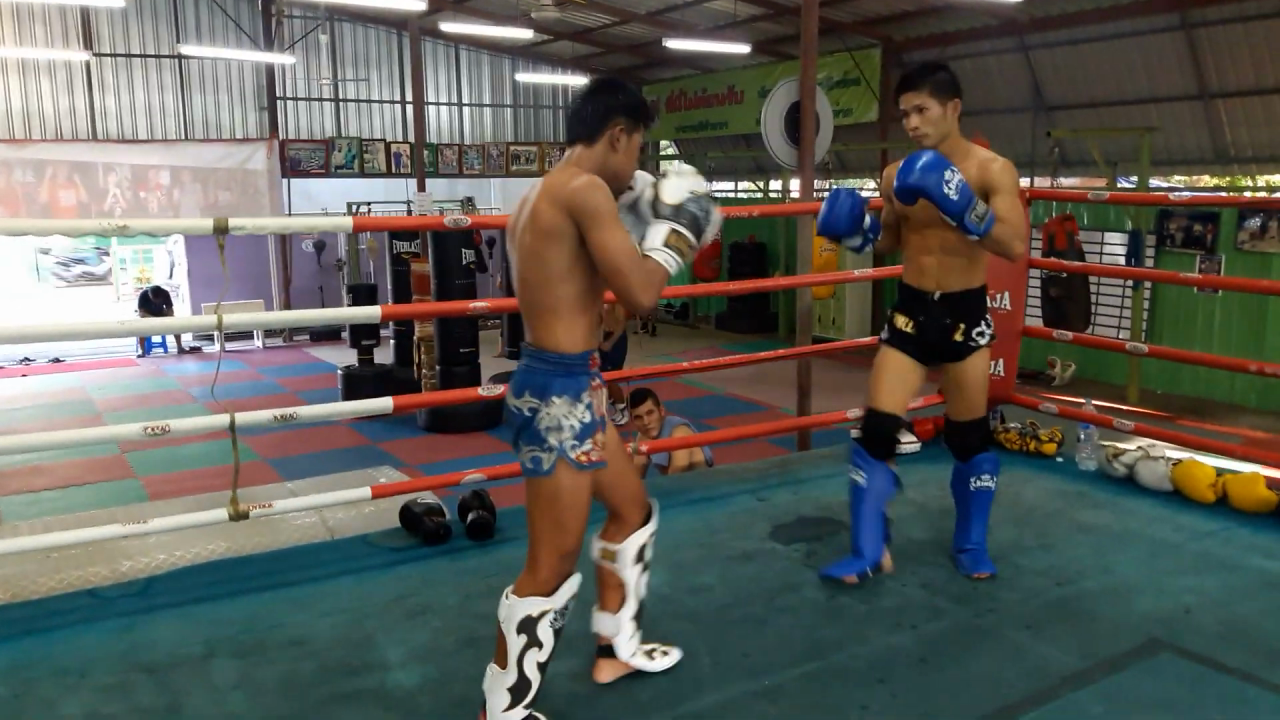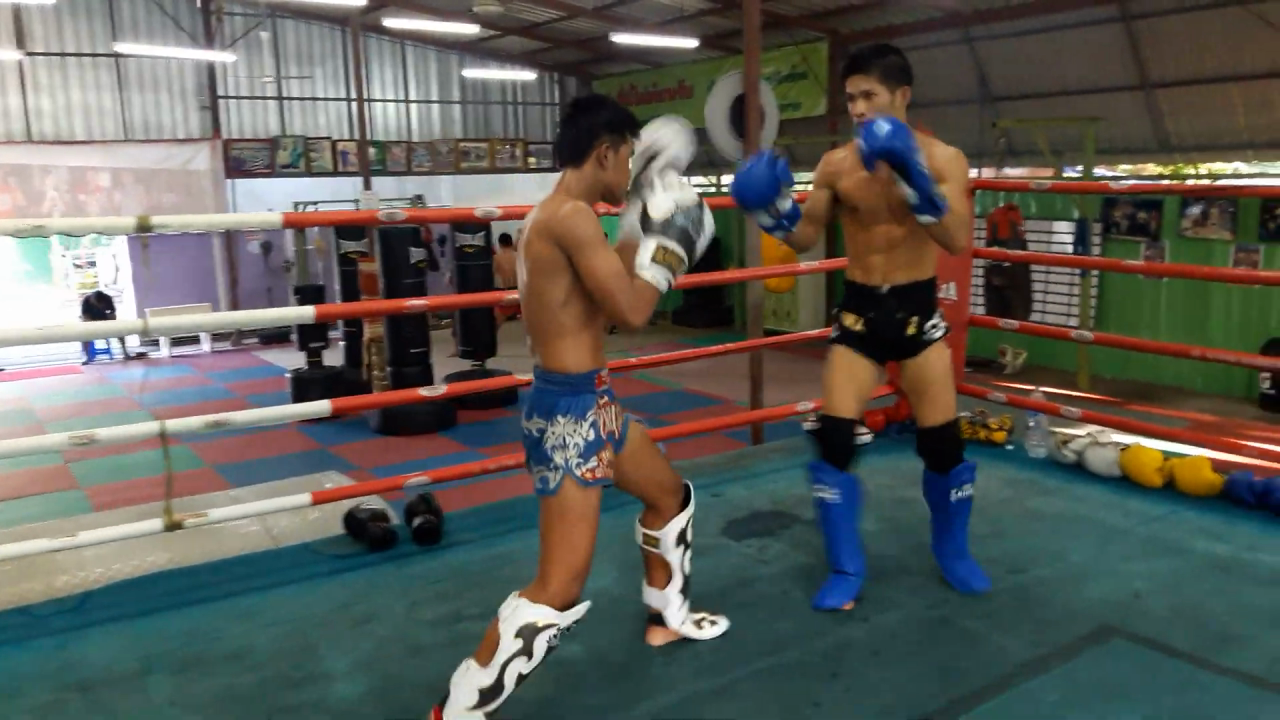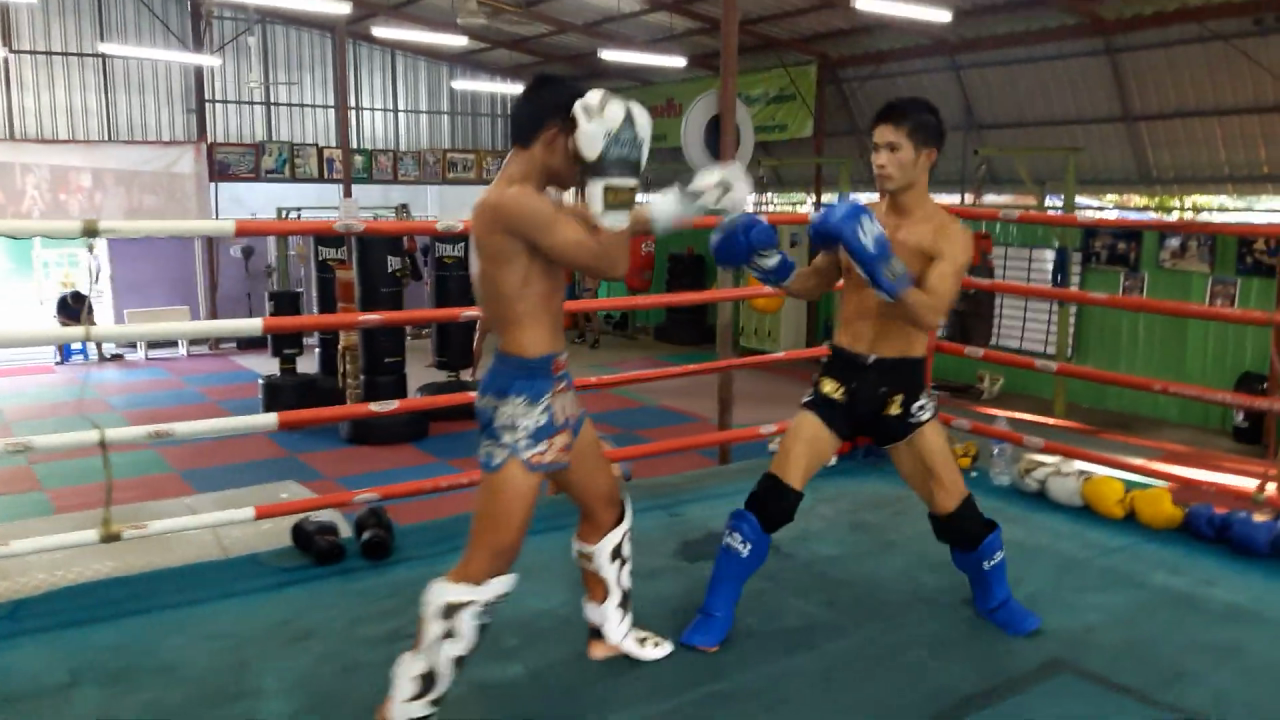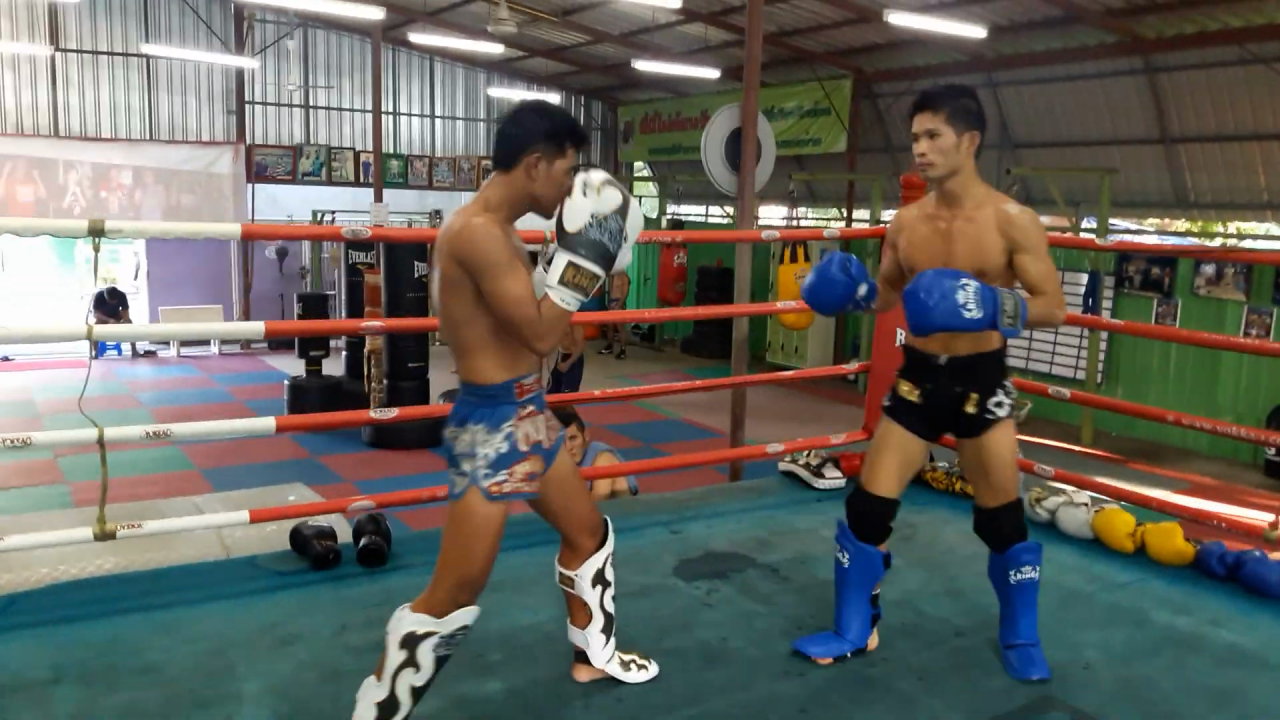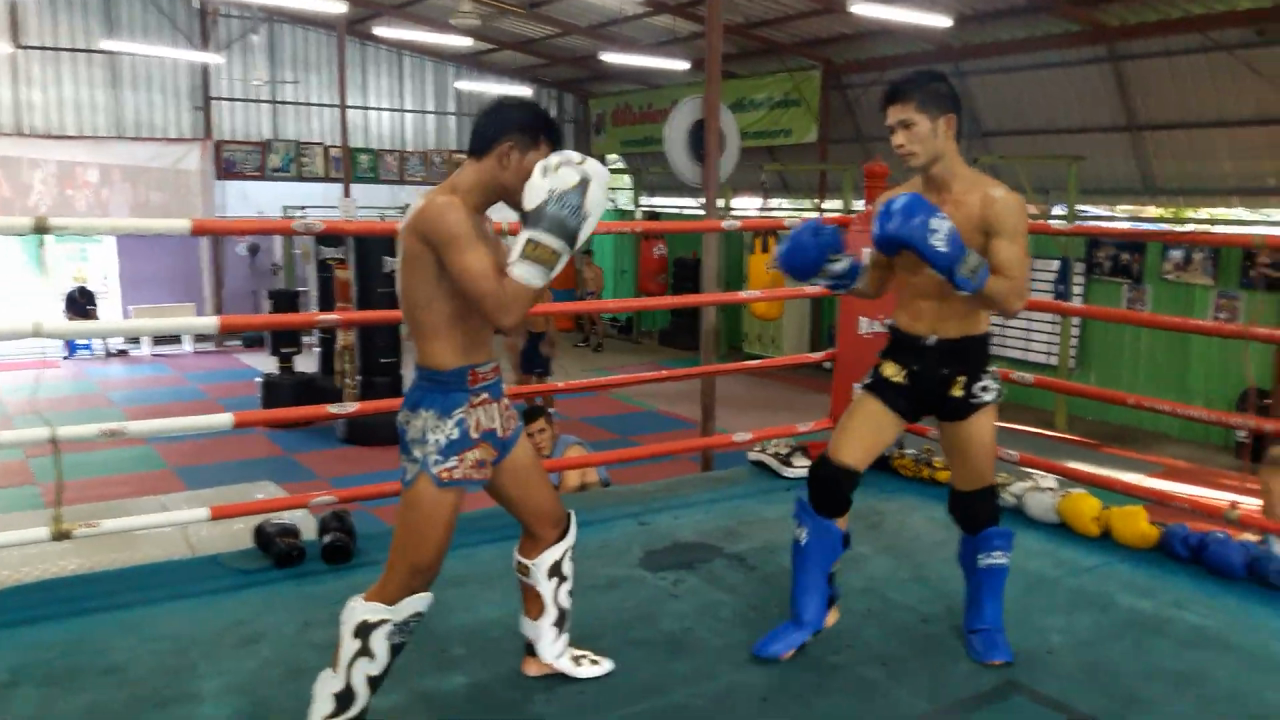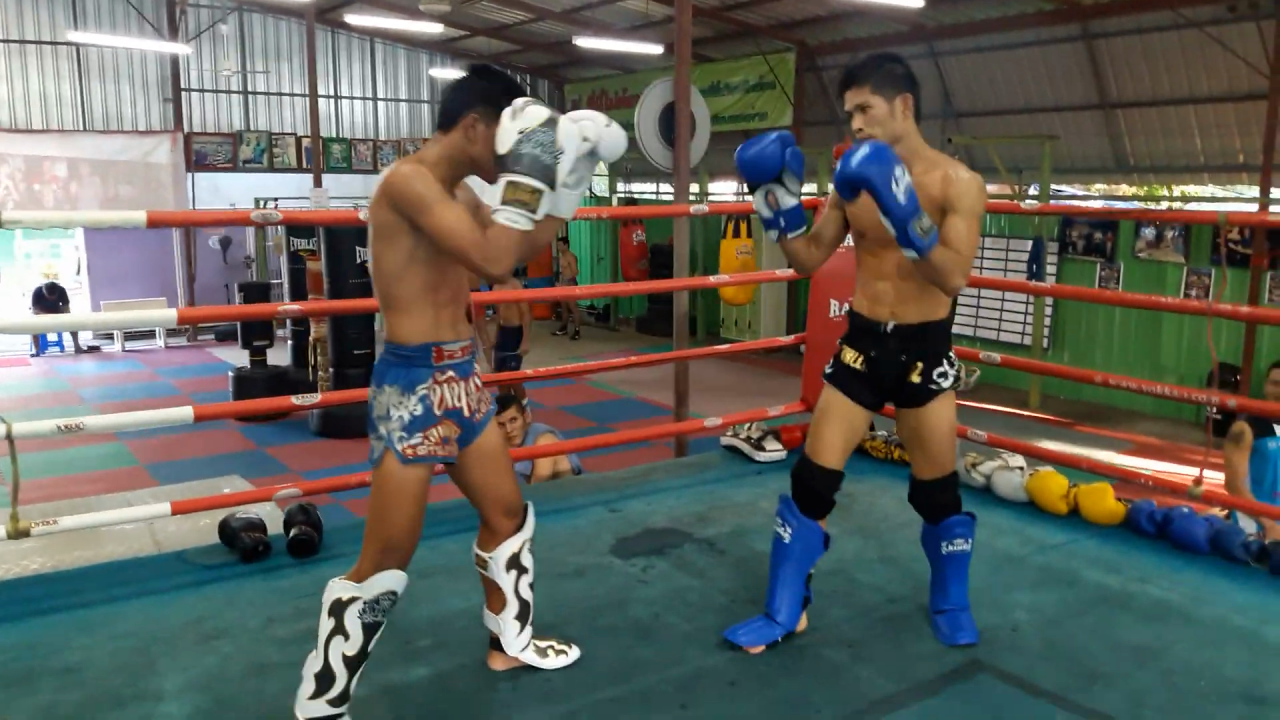
dt=0.3s
person 1, frame 1
left shoulder: (540, 196)
right shoulder: (584, 189)
right elbow: (641, 293)
left wrist: (637, 213)
right wrist: (677, 227)
left hip: (566, 384)
right hip: (560, 391)
left knee: (632, 511)
right knee: (551, 569)
left ankle: (617, 646)
person 1, frame 2
left shoulder: (562, 215)
right shoulder: (569, 216)
left elbow: (617, 263)
right elbow: (634, 309)
left wrist: (657, 173)
right wrist: (672, 232)
left hip: (590, 402)
right hip: (568, 411)
left knee: (672, 497)
right knee: (559, 590)
left ankle: (667, 615)
person 1, frame 3
left shoulder: (529, 199)
right shoulder: (513, 202)
left elbow: (614, 227)
right elbow: (611, 261)
left wrist: (699, 194)
right wrist: (615, 168)
left hip: (549, 388)
right hip: (522, 396)
left knee: (607, 507)
right knee: (484, 567)
left ankle: (608, 629)
person 1, frame 4
left shoulder: (497, 229)
right shoulder: (476, 230)
right elbow: (541, 337)
left wrist: (585, 252)
right wrist: (585, 249)
left hip: (529, 413)
right hip: (488, 424)
left knee: (589, 533)
right knee: (453, 596)
left ankle: (594, 652)
person 1, frame 5
left shoulder: (476, 217)
right shoulder: (442, 211)
left elbow: (504, 293)
right elbow: (506, 311)
left wrist: (564, 222)
right wrist: (548, 223)
left hip: (488, 400)
right hip: (443, 409)
left knee: (550, 523)
right knee: (407, 582)
left ankle: (545, 647)
person 1, frame 6
left shoulder: (457, 191)
right shoulder: (408, 179)
left elbow: (518, 254)
right elbow: (489, 258)
left wrist: (567, 171)
right wrist: (527, 170)
left hip: (462, 379)
right hip: (412, 385)
left knee: (507, 515)
right knee: (385, 561)
left ankle: (510, 641)
person 2, frame 1
left shoulder: (992, 170)
right shoulder: (895, 176)
left elbow: (1016, 247)
left wrist: (962, 204)
right wrist: (857, 231)
left hip: (965, 314)
right hip: (909, 312)
left knee: (970, 436)
right knee: (878, 431)
left ankle: (971, 544)
right ankle: (867, 552)
person 2, frame 2
left shoulder: (941, 159)
right shoulder: (837, 162)
left elbow: (955, 236)
right elbow: (799, 236)
left wrist: (913, 173)
right wrist: (773, 205)
left hip: (915, 311)
right hip: (856, 307)
left knee: (944, 441)
right knee: (835, 439)
left ankle: (953, 552)
right ankle: (846, 570)
person 2, frame 3
left shoulder: (948, 234)
right shoulder: (853, 222)
left elbow: (929, 314)
right elbow: (815, 285)
left wrist: (880, 263)
right wrist: (763, 257)
left hip: (901, 386)
right hip: (839, 377)
left knee: (954, 510)
right knee: (772, 499)
left ankle: (994, 598)
right ankle: (715, 613)
person 2, frame 4
left shoulder: (1012, 220)
right shoulder: (905, 222)
left elbow: (1053, 307)
left wrist: (989, 306)
right wrist: (856, 291)
left hip: (981, 381)
right hip: (918, 377)
left knee: (1003, 521)
right knee: (867, 507)
left ankle: (1020, 639)
right ankle: (853, 629)
person 2, frame 5
left shoulder: (997, 204)
right shoulder: (892, 205)
left elbow: (1013, 299)
left wrist: (952, 255)
right wrist: (834, 266)
left hip: (964, 364)
right hip: (900, 358)
left knee: (977, 503)
right knee: (830, 477)
left ankle: (984, 624)
right ankle: (808, 615)
person 2, frame 6
left shoulder: (958, 183)
right shoulder: (854, 184)
left elbow: (955, 277)
right elbow: (807, 258)
left wrist: (904, 214)
right wrist: (778, 196)
left hip: (923, 350)
right hip: (860, 344)
left knee: (937, 491)
right knee: (812, 479)
left ankle: (950, 604)
right ankle: (784, 612)
